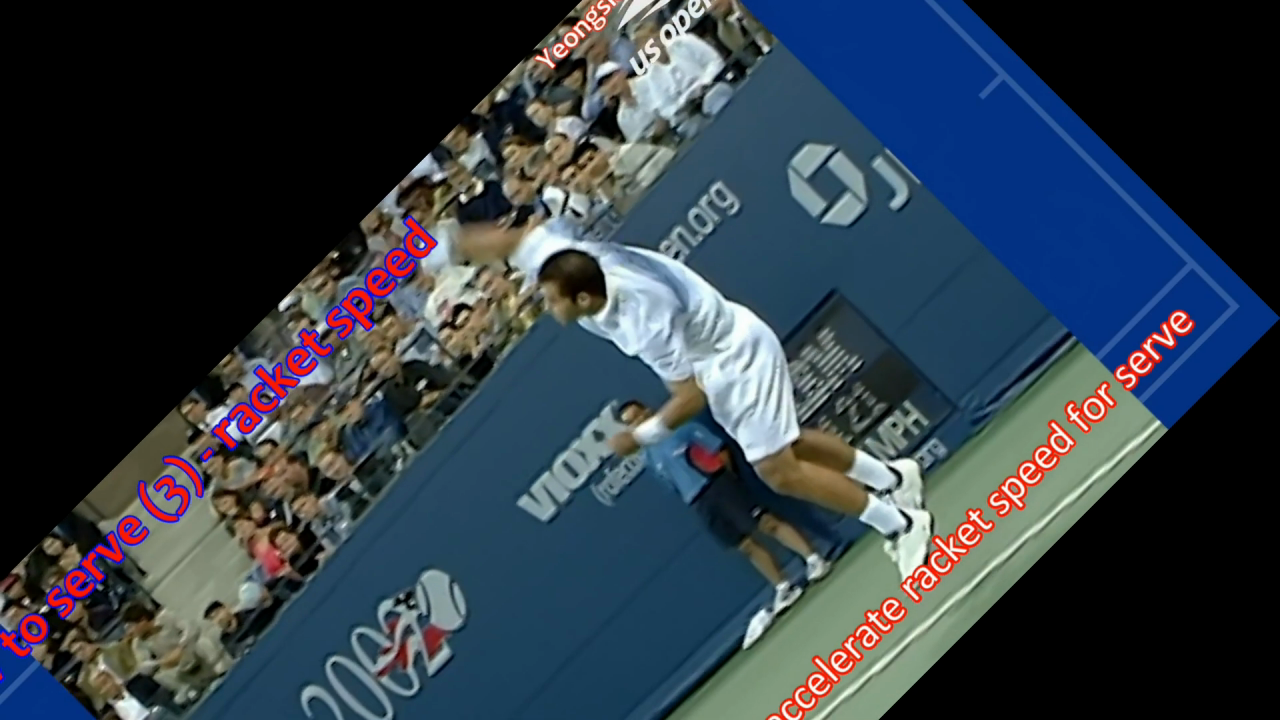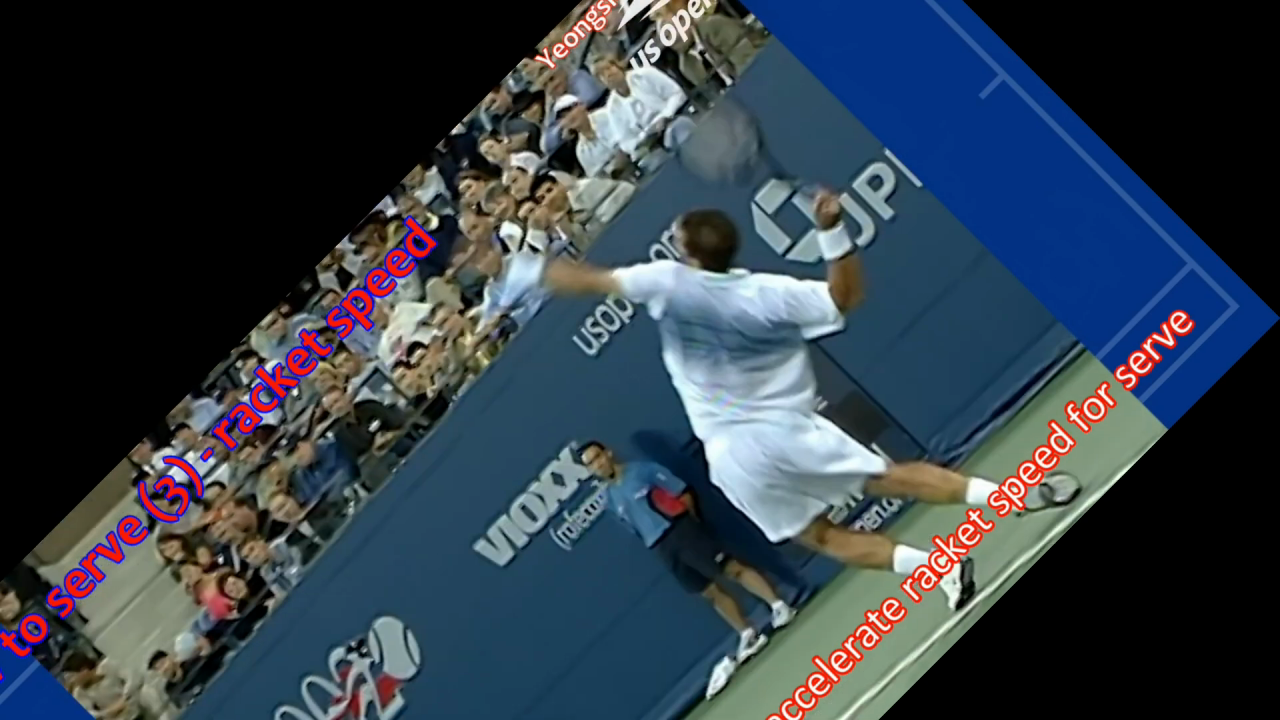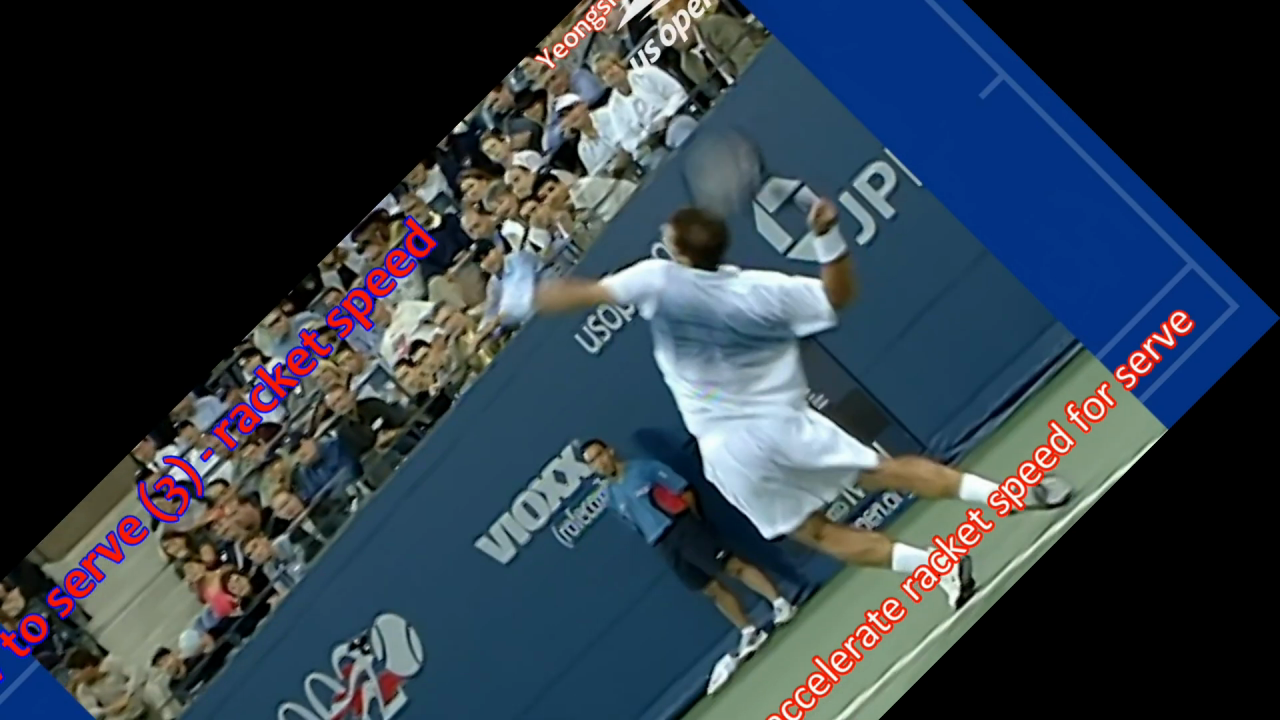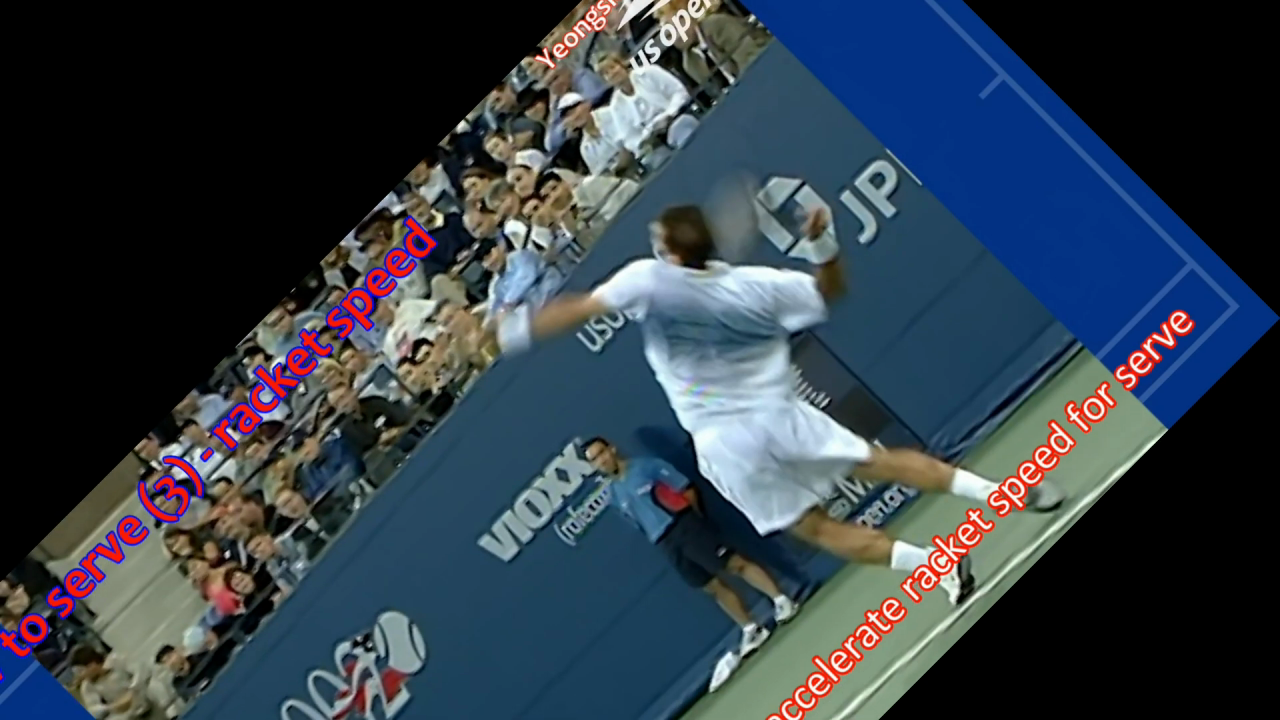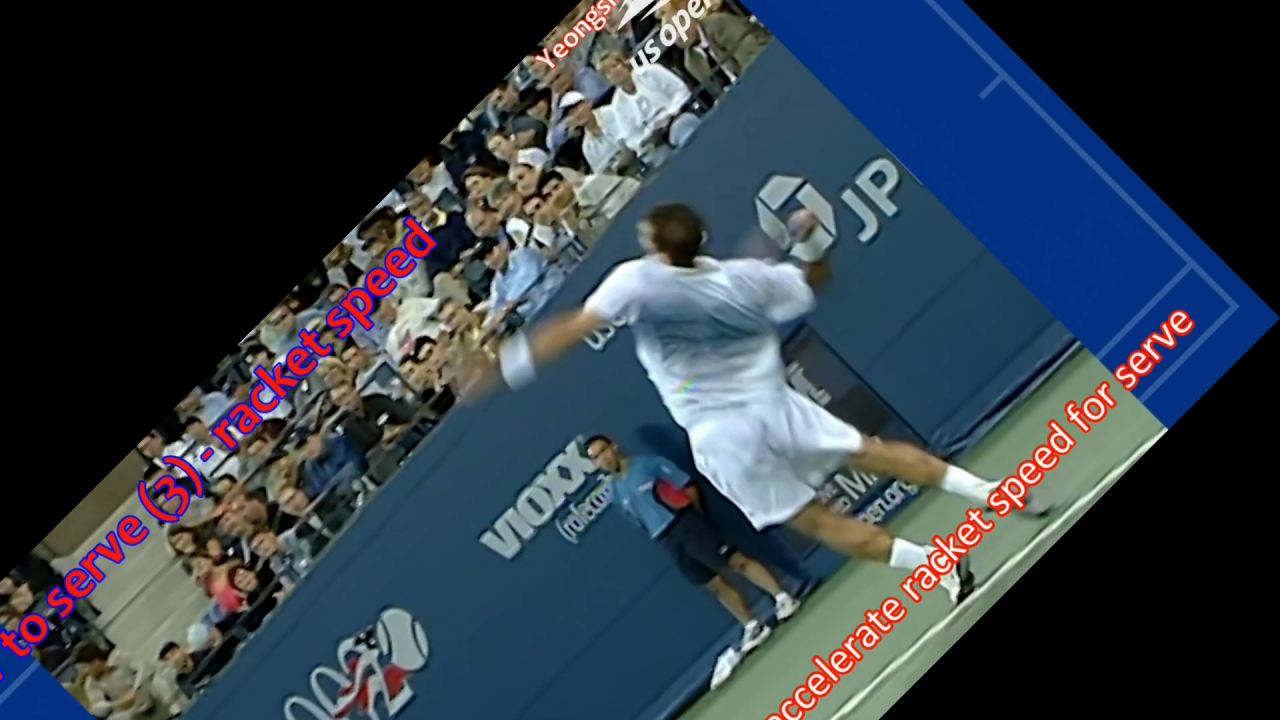
dt=0.4s
person 1, frame 1
left shoulder: (646, 322)
right shoulder: (587, 264)
left elbow: (690, 397)
left wrist: (639, 437)
left hip: (737, 357)
right hip: (725, 349)
left knee: (779, 471)
right knee: (788, 445)
left ankle: (901, 524)
right ankle: (892, 478)
person 1, frame 2
left shoulder: (668, 281)
right shoulder: (771, 293)
left elbow: (589, 281)
right elbow: (846, 297)
left wrist: (538, 272)
right wrist: (831, 231)
left hip: (737, 454)
right hip: (792, 430)
left knee: (817, 536)
right knee: (887, 478)
left ankle: (928, 567)
person 1, frame 3
left shoulder: (658, 281)
right shoulder: (764, 289)
left elbow: (582, 294)
right elbow: (840, 295)
left wrist: (519, 294)
right wrist: (826, 234)
left hip: (729, 451)
right hip: (786, 425)
left knee: (816, 534)
right knee: (886, 471)
left ankle: (935, 567)
person 1, frame 4
left shoulder: (648, 280)
right shoulder: (756, 284)
left elbow: (576, 310)
right elbow: (829, 291)
left wrist: (512, 329)
right wrist: (820, 241)
left hip: (725, 445)
right hip: (780, 417)
left knee: (814, 528)
right knee: (882, 462)
left ankle: (937, 566)
right ankle: (1005, 491)
person 1, frame 5
left shoulder: (635, 281)
right shoulder: (744, 275)
left elbow: (571, 330)
right elbow: (814, 284)
left wrist: (503, 366)
right wrist: (807, 240)
left hip: (721, 438)
right hip: (774, 407)
left knee: (813, 521)
right knee: (874, 453)
left ankle: (935, 564)
right ankle: (992, 491)
person 2, frame 1
left shoulder: (681, 428)
right shoulder: (650, 456)
left elbow: (720, 451)
left wrist: (727, 478)
left hip: (719, 485)
right hip: (702, 505)
left knee: (767, 523)
right knee: (747, 546)
left ankle: (814, 560)
right ankle: (784, 590)
person 2, frame 2
left shoulder: (644, 469)
right shoulder: (611, 500)
left elbow: (683, 493)
right elbow: (638, 529)
left wrist: (689, 521)
left hip: (682, 529)
right hip: (665, 548)
left knee: (731, 569)
right knee: (711, 593)
left ankle: (778, 606)
right ankle: (749, 636)
person 2, frame 3
left shoulder: (645, 467)
right shoulder: (612, 497)
left elbow: (685, 491)
right elbow: (637, 526)
left wrist: (691, 521)
left hip: (683, 527)
right hip: (666, 546)
left knee: (733, 566)
right knee: (712, 590)
left ankle: (780, 603)
right ankle: (750, 633)
person 2, frame 4
left shoulder: (647, 465)
right shoulder: (613, 495)
left elbow: (687, 490)
left wrist: (692, 518)
left hip: (685, 526)
right hip: (667, 544)
left knee: (735, 563)
right knee: (714, 587)
left ankle: (781, 600)
right ankle: (751, 631)
person 2, frame 5
left shoulder: (648, 464)
right shoulder: (616, 492)
left elbow: (688, 487)
left wrist: (693, 515)
right wrist: (660, 536)
left hip: (686, 523)
right hip: (669, 541)
left knee: (736, 561)
right knee: (716, 584)
left ankle: (783, 598)
right ankle: (753, 629)
